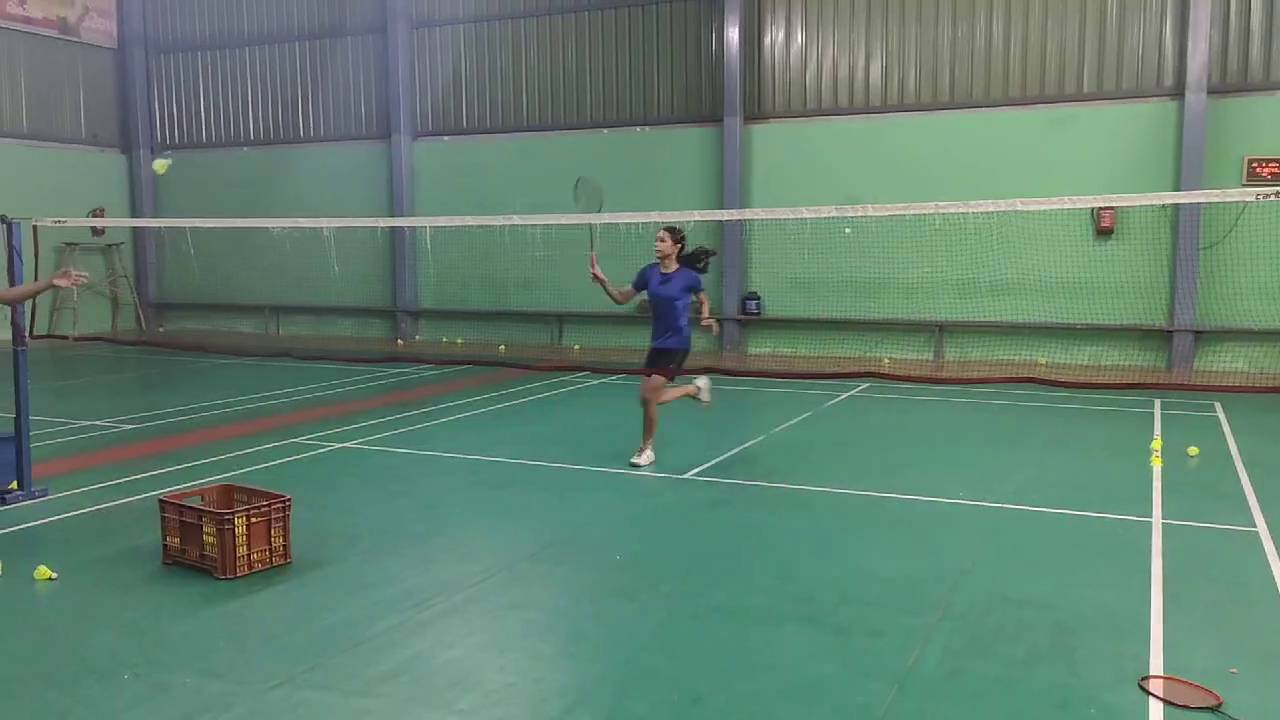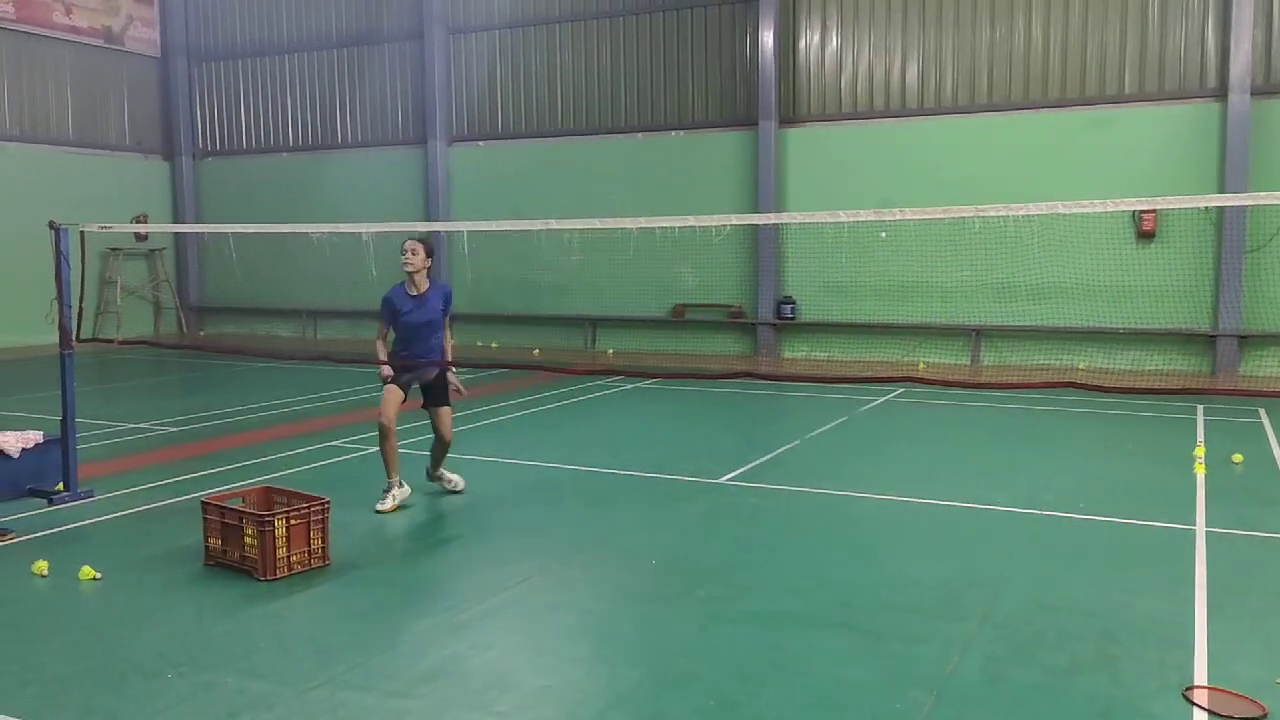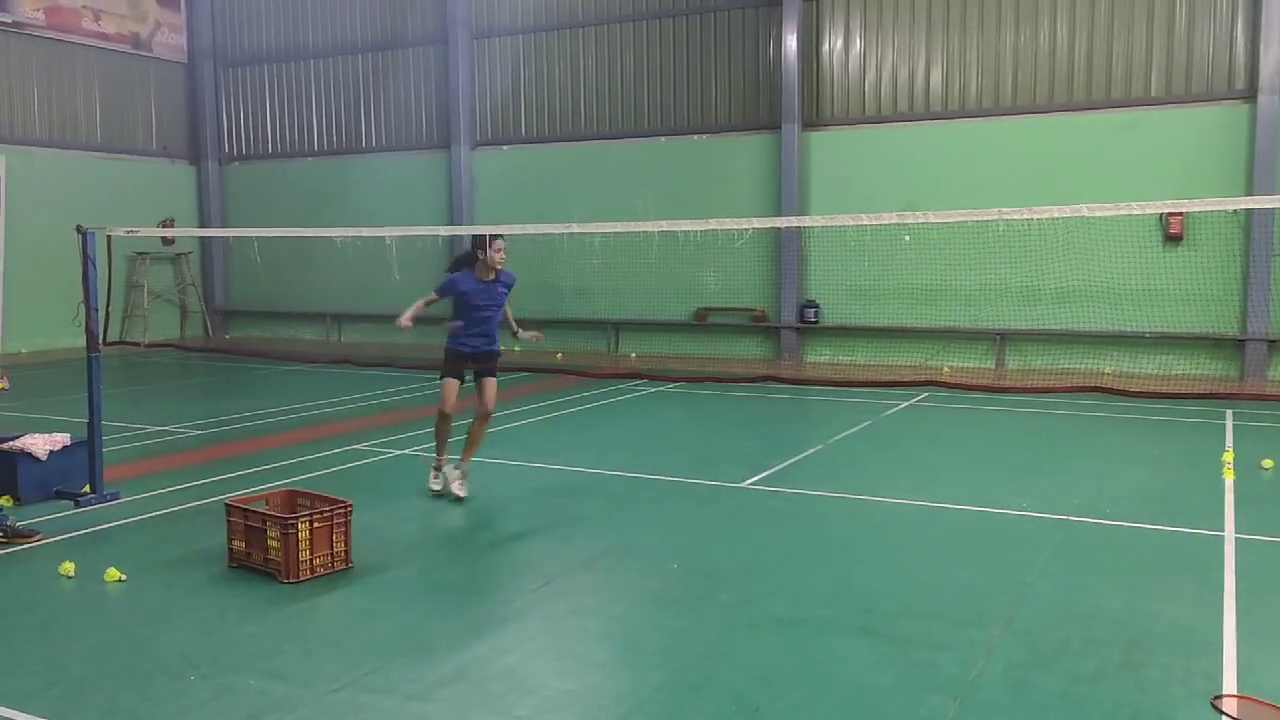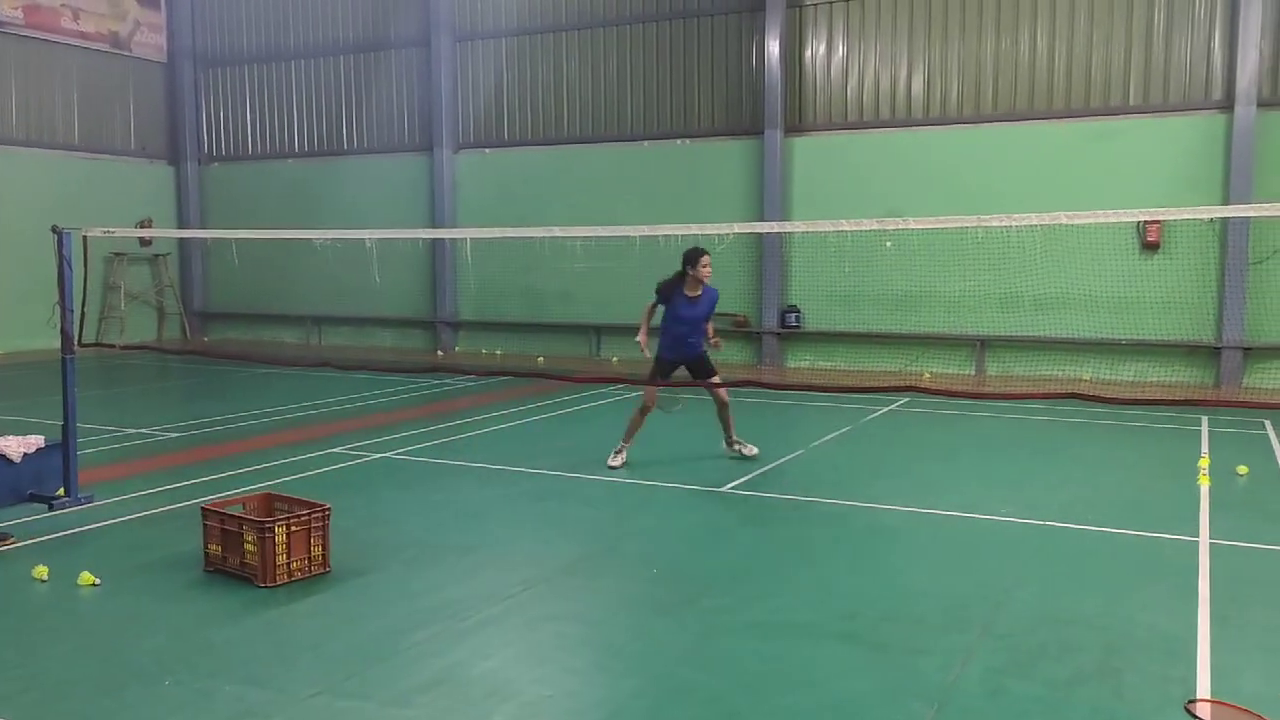
dt=0.7s
person 1, frame 1
left shoulder: (688, 275)
right shoulder: (648, 272)
left elbow: (702, 300)
right elbow: (621, 299)
left wrist: (706, 318)
right wrist: (602, 280)
left hip: (676, 344)
right hip: (657, 343)
left knee: (647, 397)
right knee: (654, 394)
left ankle: (646, 448)
right ankle: (696, 387)
person 1, frame 2
left shoulder: (442, 291)
right shoulder: (392, 297)
right elbow: (380, 338)
left wrist: (450, 368)
right wrist: (384, 364)
left hip: (433, 369)
right hip: (401, 366)
left knee: (444, 436)
right knee: (386, 422)
left ankle: (436, 470)
right ankle: (395, 486)
person 1, frame 3
left shoulder: (506, 280)
right shoulder: (459, 279)
right elbow: (427, 302)
left wrist: (517, 332)
right wrist: (408, 315)
left hip: (488, 352)
right hip: (458, 349)
left knee: (486, 410)
right knee: (446, 410)
left ankle: (460, 468)
right ankle: (439, 465)
person 1, frame 4
left shoulder: (711, 295)
right shoulder: (670, 292)
right elbow: (652, 306)
left wrist: (711, 338)
right wrist: (643, 332)
left hip: (696, 354)
right hip: (667, 354)
left knee: (723, 400)
right knee: (646, 404)
left ankle: (731, 441)
right ankle: (622, 448)
